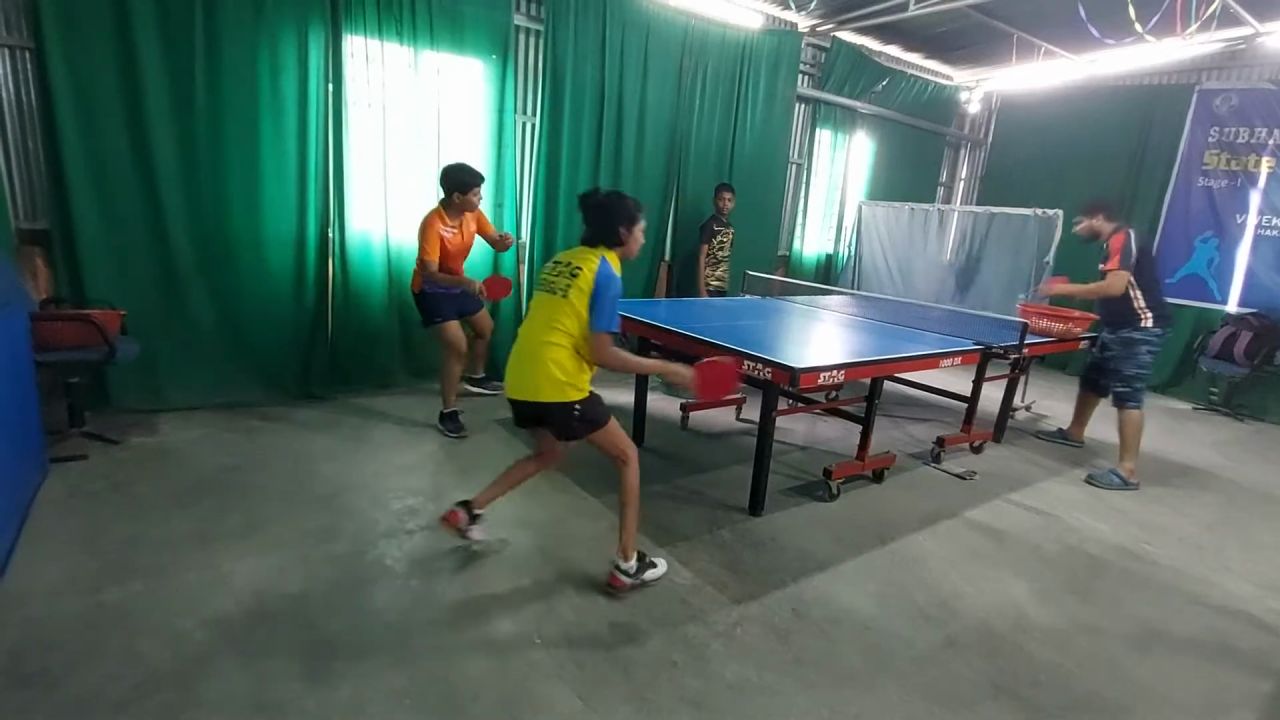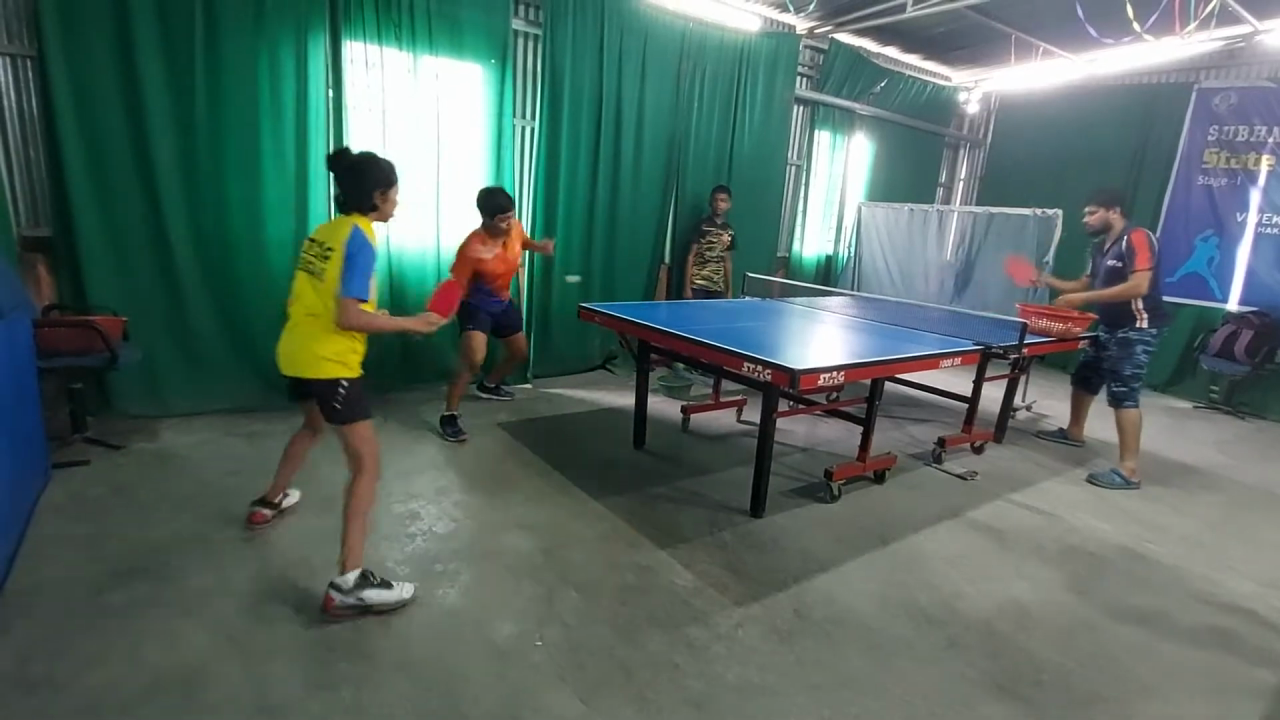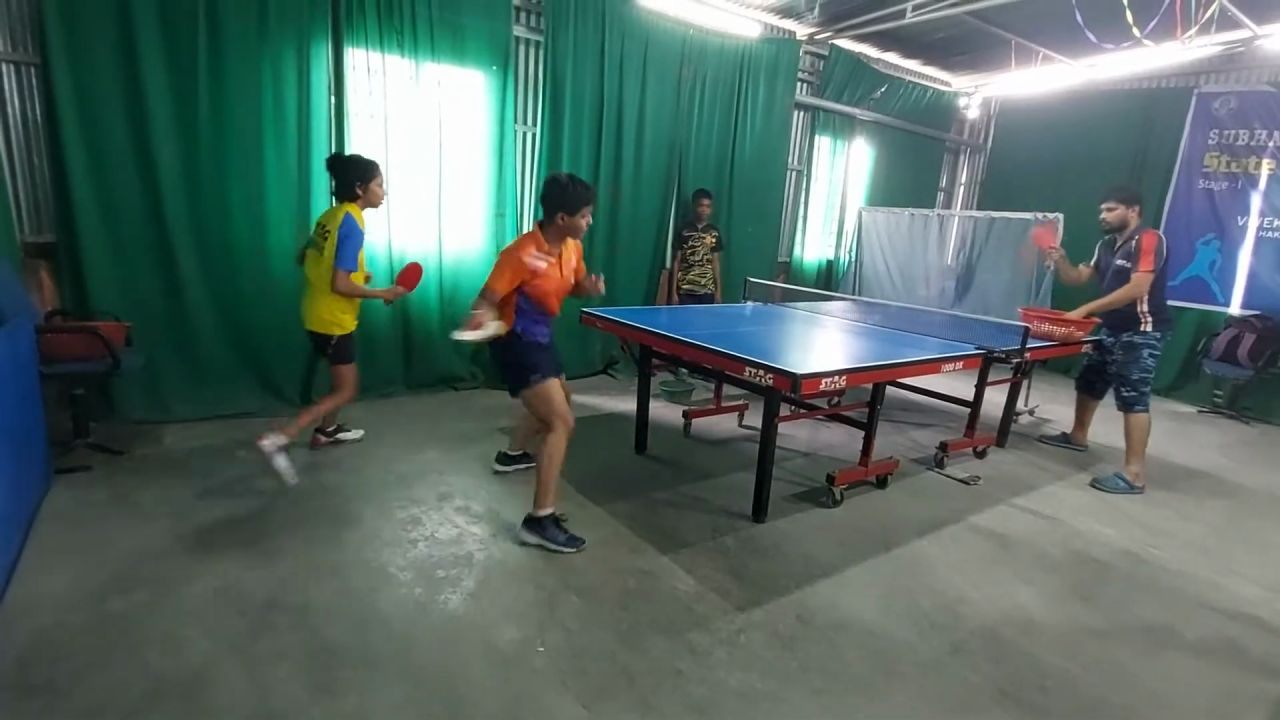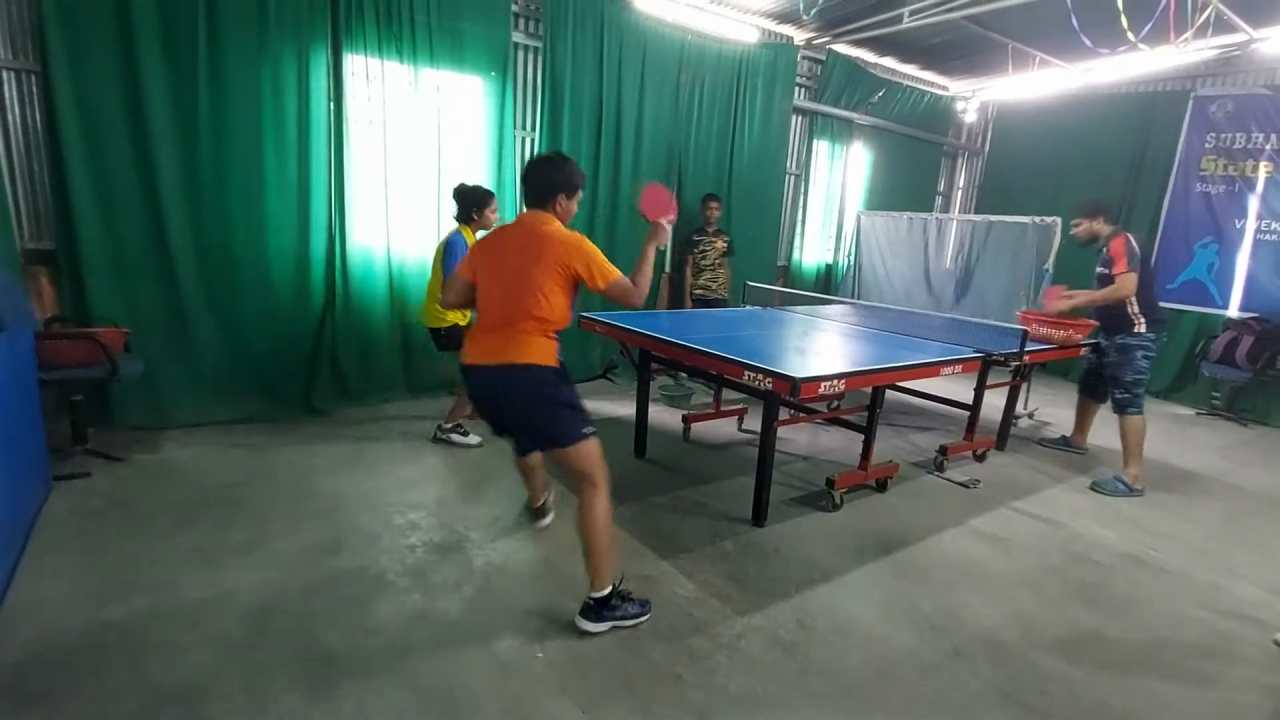
dt=0.7s
person 1, frame 1
left shoulder: (561, 260)
right shoulder: (606, 275)
right elbow: (601, 352)
right wrist: (663, 369)
left hip: (523, 381)
right hip: (560, 387)
left knee: (546, 455)
right knee: (626, 457)
left ankle: (469, 511)
right ankle: (627, 565)
person 1, frame 2
left shoulder: (323, 233)
right shoulder: (359, 243)
left elbow: (296, 301)
right elbow: (348, 316)
right wrist: (412, 323)
left hip: (296, 356)
right hip: (329, 365)
left knee: (314, 425)
right knee: (366, 465)
left ankle: (269, 502)
right ankle: (348, 581)
person 1, frame 3
left shoulder: (329, 217)
right shoulder: (351, 225)
left elbow: (306, 261)
right elbow: (339, 284)
right wrist: (382, 293)
left hip: (318, 315)
right hip: (330, 321)
left knee: (343, 377)
right knee: (343, 391)
left ankle: (327, 430)
right ankle: (275, 439)
person 1, frame 4
left shoulder: (466, 238)
right shoulder: (457, 241)
left hip: (455, 315)
right hip: (444, 318)
left ankle: (466, 405)
right ankle: (448, 427)
person 2, frame 1
left shoulder: (473, 214)
right shoulder: (433, 226)
left elbow: (496, 242)
right elbow: (429, 274)
left wrist: (505, 241)
right wrist: (464, 283)
left hip: (459, 285)
right hip: (432, 291)
left knee: (485, 327)
right knee: (457, 347)
left ankle: (476, 377)
right ankle: (448, 412)
person 2, frame 2
left shoulder: (514, 233)
right shoulder: (472, 247)
left elbow: (527, 243)
left wrist: (542, 246)
left hip: (503, 302)
right hip: (475, 306)
left knee: (519, 352)
right knee: (474, 359)
left ankle: (489, 385)
right ankle: (450, 415)
person 2, frame 3
left shoulder: (572, 246)
right shoulder: (521, 254)
left elbow: (573, 287)
right elbow: (487, 298)
left wrist: (593, 286)
right wrist: (482, 314)
left hip: (541, 342)
right hip: (517, 344)
left knee: (555, 403)
right knee: (561, 421)
left ankle: (513, 454)
right ankle: (539, 521)
person 2, frame 4
left shoulder: (488, 241)
right shoulder: (570, 245)
left elbow: (452, 299)
right elbow: (634, 296)
right wrist: (654, 243)
left hip: (478, 372)
right hip: (530, 374)
left knee: (526, 436)
right knee: (595, 483)
left ankle: (539, 503)
right ankle: (602, 599)
person 3, frame 1
left shoulder: (1123, 239)
right shoulder: (1110, 246)
left elbow: (1115, 287)
left wrist: (1066, 289)
right wrist: (1066, 291)
left hip: (1141, 329)
right hip: (1115, 328)
left knee: (1127, 395)
right knee: (1091, 379)
left ankle: (1127, 471)
right ankle: (1074, 432)
person 3, frame 2
left shoulder: (1138, 239)
right shoulder: (1100, 246)
left elbow: (1139, 286)
right elbow: (1085, 284)
left wrist: (1084, 299)
right wrist: (1049, 281)
left hip: (1136, 329)
right hip: (1108, 328)
left knee: (1123, 395)
right knee: (1084, 378)
left ankle: (1128, 470)
right ankle: (1074, 431)
person 3, frame 3
left shoulder: (1149, 240)
right shoulder: (1107, 245)
left elbow: (1136, 289)
right elbow: (1078, 277)
left wrist: (1085, 310)
right wrist: (1060, 260)
left hip: (1141, 333)
right hip: (1111, 331)
left knee: (1133, 399)
right knee: (1088, 383)
left ankle: (1133, 475)
right ankle: (1078, 436)
person 3, frame 4
left shoulder: (1121, 243)
right shoulder: (1106, 249)
left elbow: (1126, 289)
left wrist: (1075, 302)
right wrist: (1074, 296)
left hip: (1136, 333)
right hip: (1112, 332)
left knee: (1128, 400)
right knee: (1090, 386)
left ankle: (1132, 477)
right ankle: (1078, 438)
